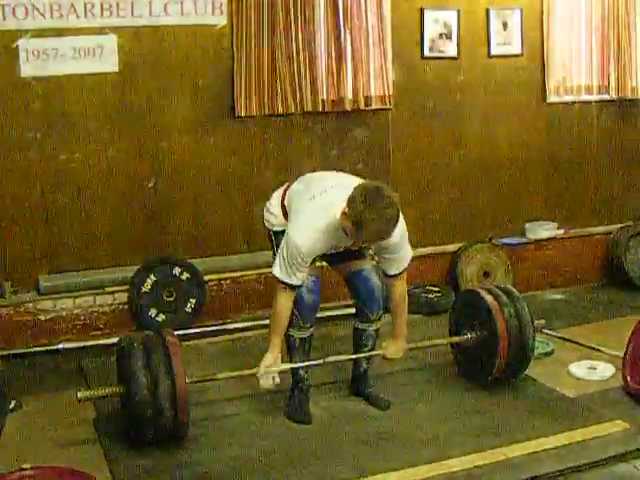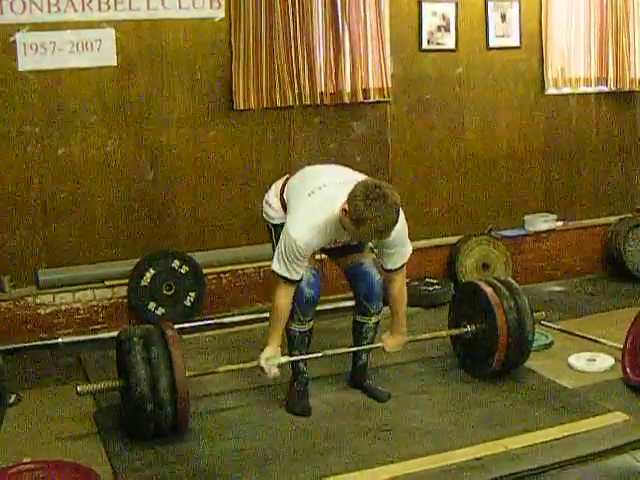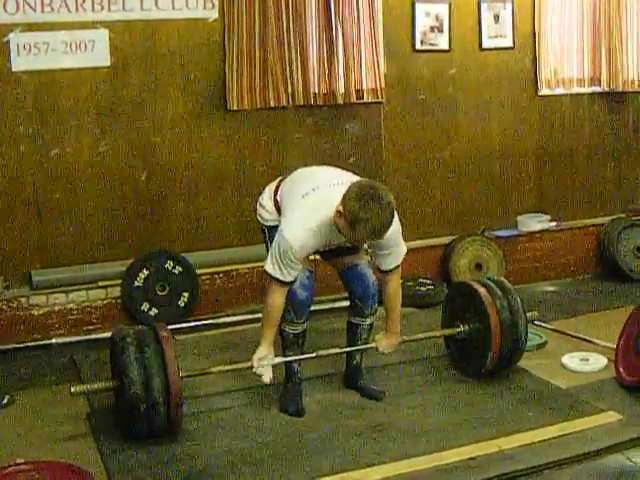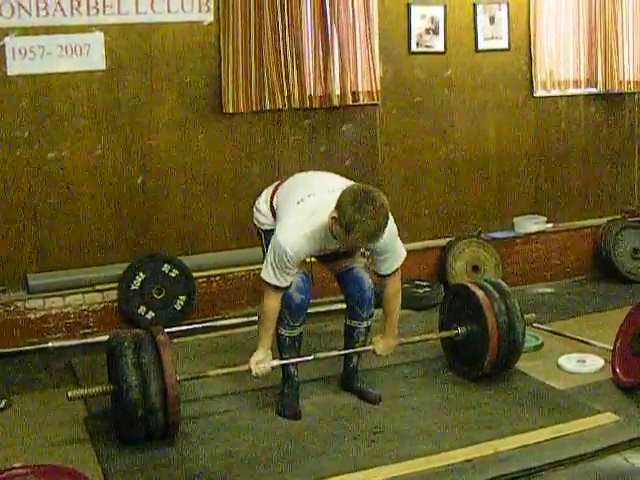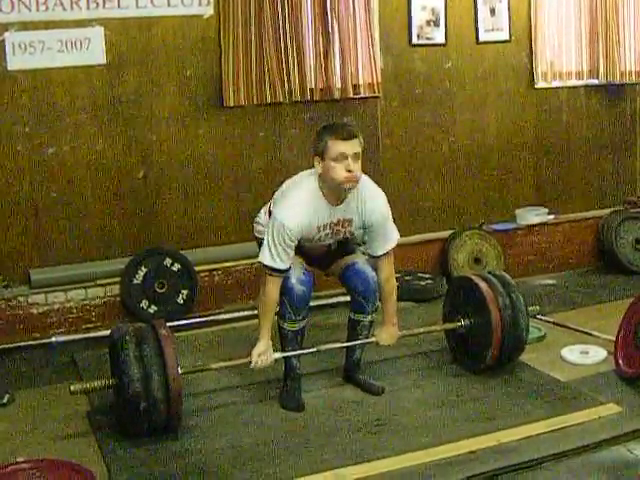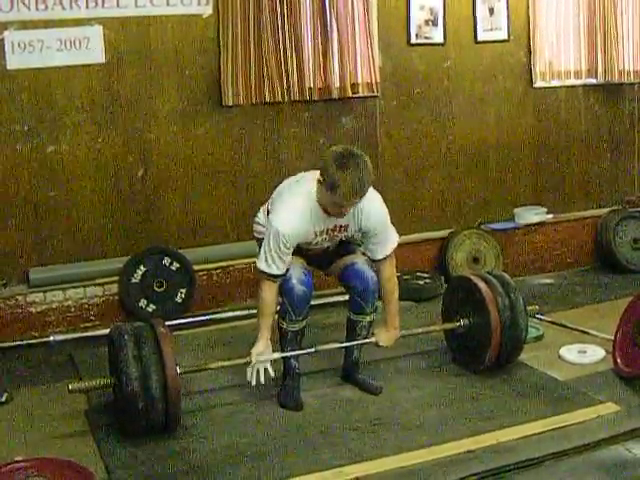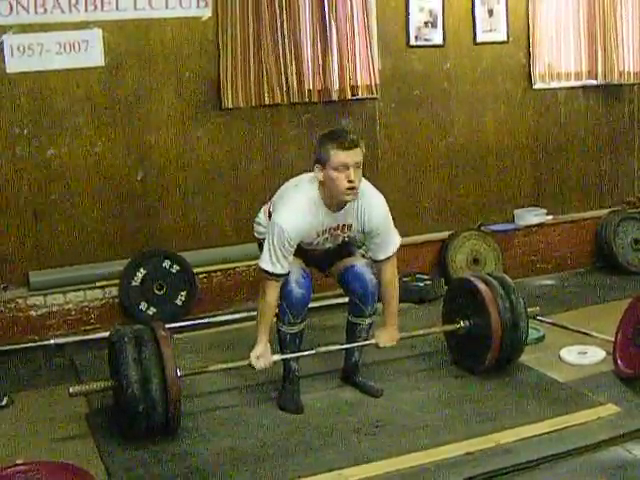
dt=0.7s
person 1, frame 1
left shoulder: (392, 226)
right shoulder: (305, 233)
left elbow: (396, 281)
right elbow: (284, 293)
left wrist: (399, 337)
right wrist: (274, 351)
left hip: (348, 224)
right hip: (285, 218)
left knee: (371, 290)
right knee: (306, 296)
left ankle: (361, 378)
right ankle: (299, 387)
person 1, frame 2
left shoulder: (392, 221)
right shoulder: (304, 228)
left elbow: (396, 276)
right elbow: (285, 288)
left wrist: (397, 332)
right wrist: (273, 346)
right hip: (285, 210)
left knee: (371, 284)
right knee: (306, 289)
left ankle: (360, 371)
right ankle: (299, 379)
person 1, frame 3
left shoulder: (386, 221)
right shoulder: (298, 230)
left elbow: (390, 276)
right elbow: (277, 288)
left wrist: (393, 331)
right wrist: (266, 345)
right hip: (278, 212)
left knee: (366, 285)
right knee: (299, 292)
left ankle: (354, 372)
right ankle: (292, 380)
person 1, frame 4
left shoulder: (382, 226)
right shoulder: (293, 236)
left elbow: (391, 278)
right elbow: (272, 294)
left wrist: (390, 334)
right wrist: (263, 348)
right hip: (275, 218)
left knee: (362, 289)
right knee: (296, 294)
left ankle: (350, 374)
right ankle: (289, 383)
person 1, frame 5
left shoulder: (373, 199)
right shoulder: (292, 210)
left elbow: (384, 264)
right elbow: (271, 281)
left wrist: (390, 322)
right wrist: (264, 339)
left hip: (336, 242)
right hip: (278, 238)
left knee: (367, 283)
right knee: (297, 289)
left ankle: (353, 366)
right ankle: (292, 375)
person 1, frame 6
left shoulder: (372, 205)
right shoulder: (288, 217)
left elbow: (386, 265)
right elbow: (269, 282)
left wrist: (391, 325)
right wrist: (263, 340)
left hip: (335, 242)
right hip: (287, 243)
left knee: (366, 281)
right knee: (297, 287)
left ankle: (352, 366)
right ankle: (291, 375)
person 1, frame 7
left shoulder: (373, 204)
right shoulder: (291, 215)
left elbow: (387, 265)
right elbow: (271, 285)
left wrist: (390, 325)
right wrist: (262, 342)
left hip: (336, 242)
right hip: (278, 239)
left knee: (365, 284)
right knee: (296, 291)
left ankle: (352, 368)
right ankle: (290, 377)
